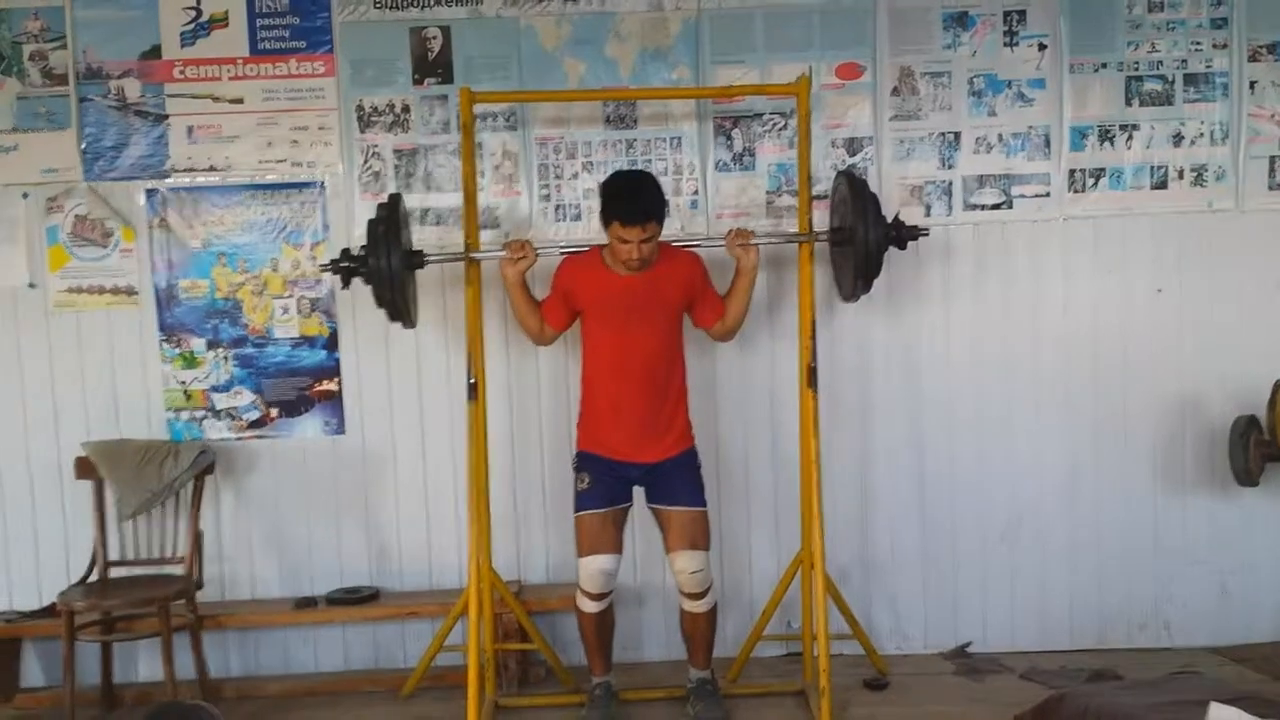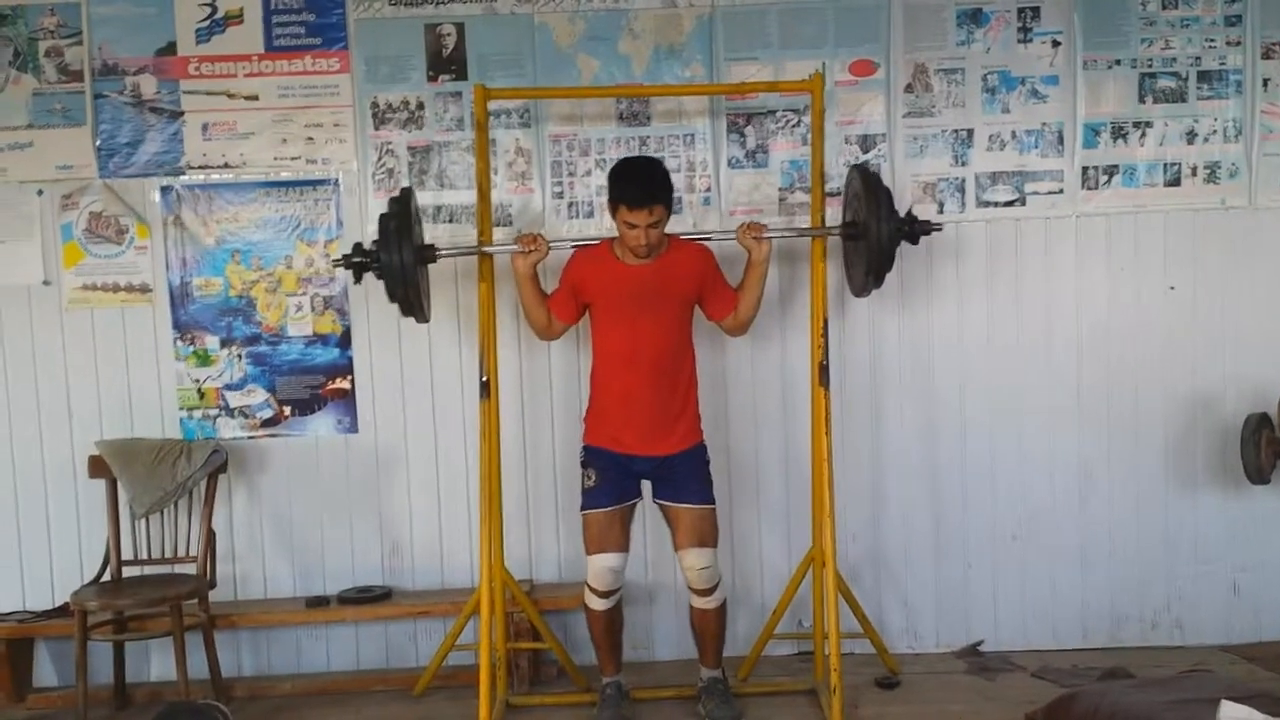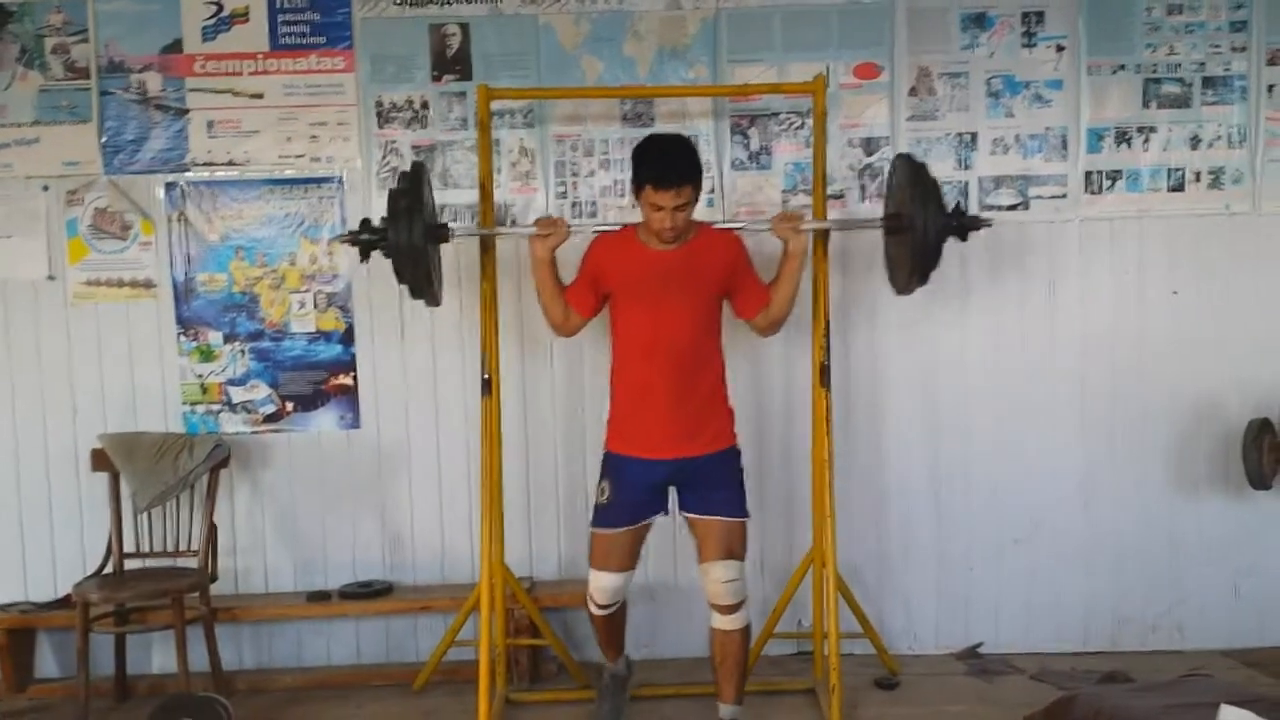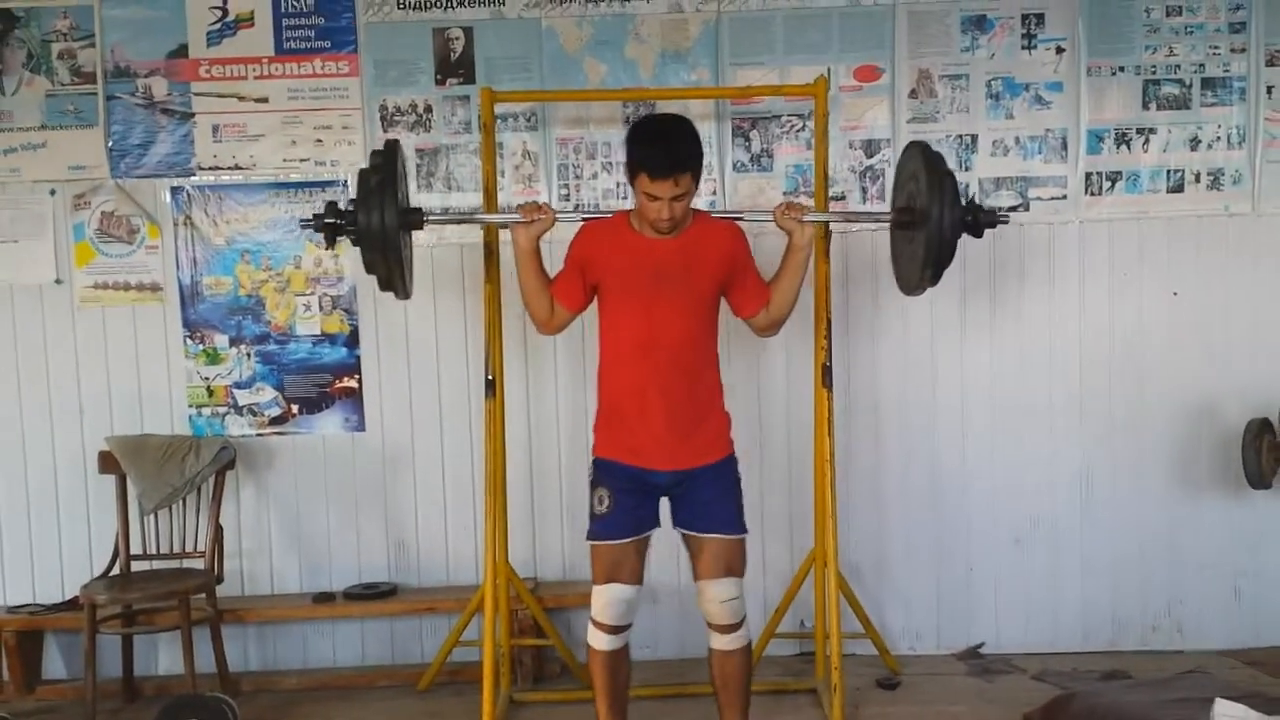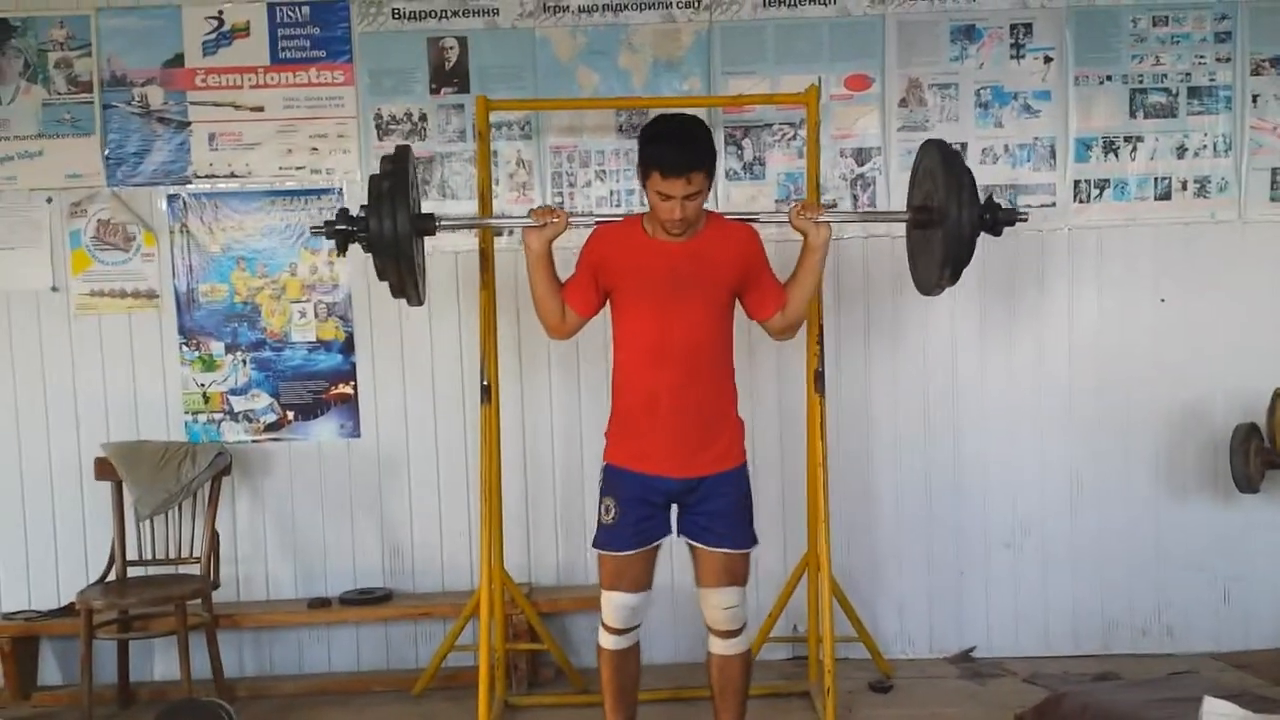
dt=1s
person 1, frame 1
left shoulder: (686, 267)
right shoulder: (575, 272)
left elbow: (723, 327)
right elbow: (541, 331)
left wrist: (746, 268)
right wrist: (514, 280)
left hip: (672, 450)
right hip: (601, 452)
left knee: (694, 574)
right knee: (595, 577)
person 1, frame 2
left shoulder: (695, 260)
right shoulder: (585, 265)
left elbow: (736, 321)
right elbow: (547, 327)
left wrist: (758, 260)
right wrist: (525, 273)
left hip: (680, 445)
right hip: (607, 446)
left knee: (703, 572)
right knee: (603, 576)
person 1, frame 3
left shoulder: (725, 249)
right shoulder: (606, 252)
left elbow: (767, 319)
right elbow: (564, 321)
left wrist: (795, 252)
right wrist: (542, 257)
left hip: (711, 449)
right hip: (631, 450)
left knee: (726, 592)
right knee: (605, 586)
right ankle: (615, 666)
person 1, frame 4
left shoulder: (725, 240)
right shoulder: (595, 241)
left elbow: (766, 319)
right elbow: (548, 317)
left wrist: (800, 246)
right wrist: (525, 246)
left hip: (706, 457)
right hip: (622, 458)
left knee: (725, 612)
right knee: (610, 613)
person 1, frame 5
left shoulder: (739, 243)
right shoulder: (608, 244)
left elbow: (782, 322)
right elbow: (560, 323)
left wrist: (815, 245)
right wrist: (537, 250)
left hip: (718, 466)
right hip: (632, 464)
left knee: (727, 618)
right knee: (619, 618)
